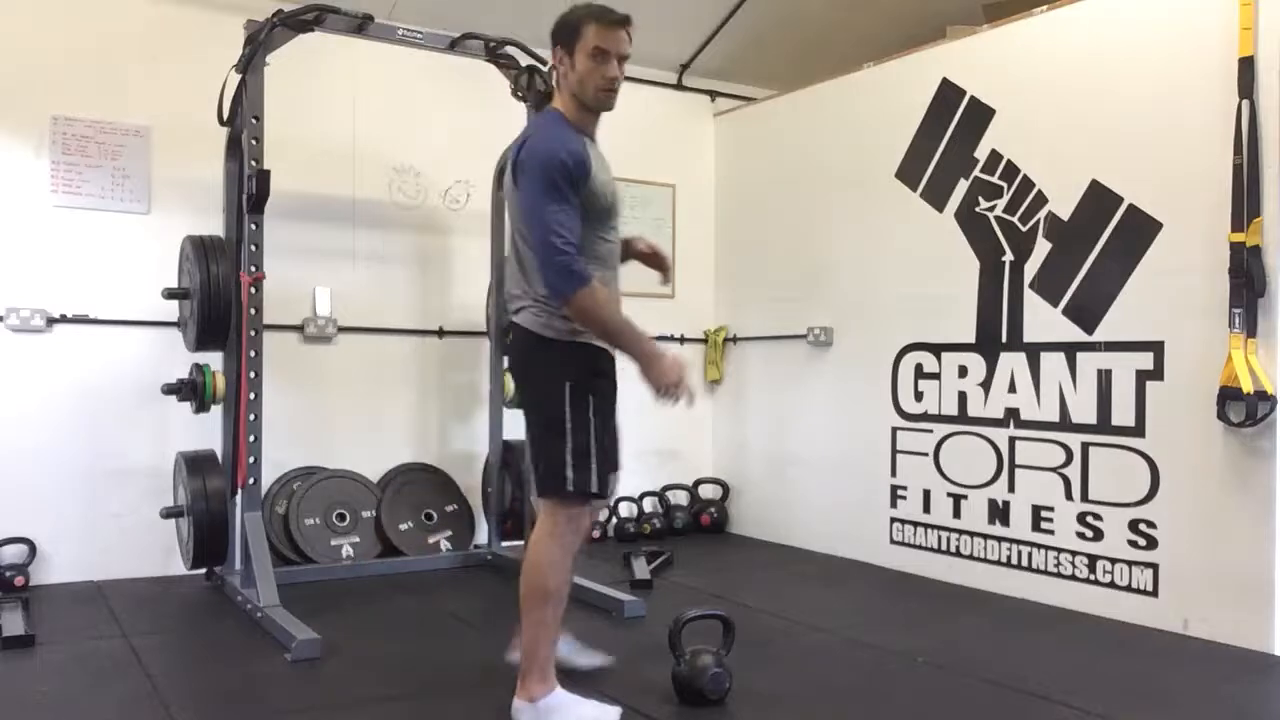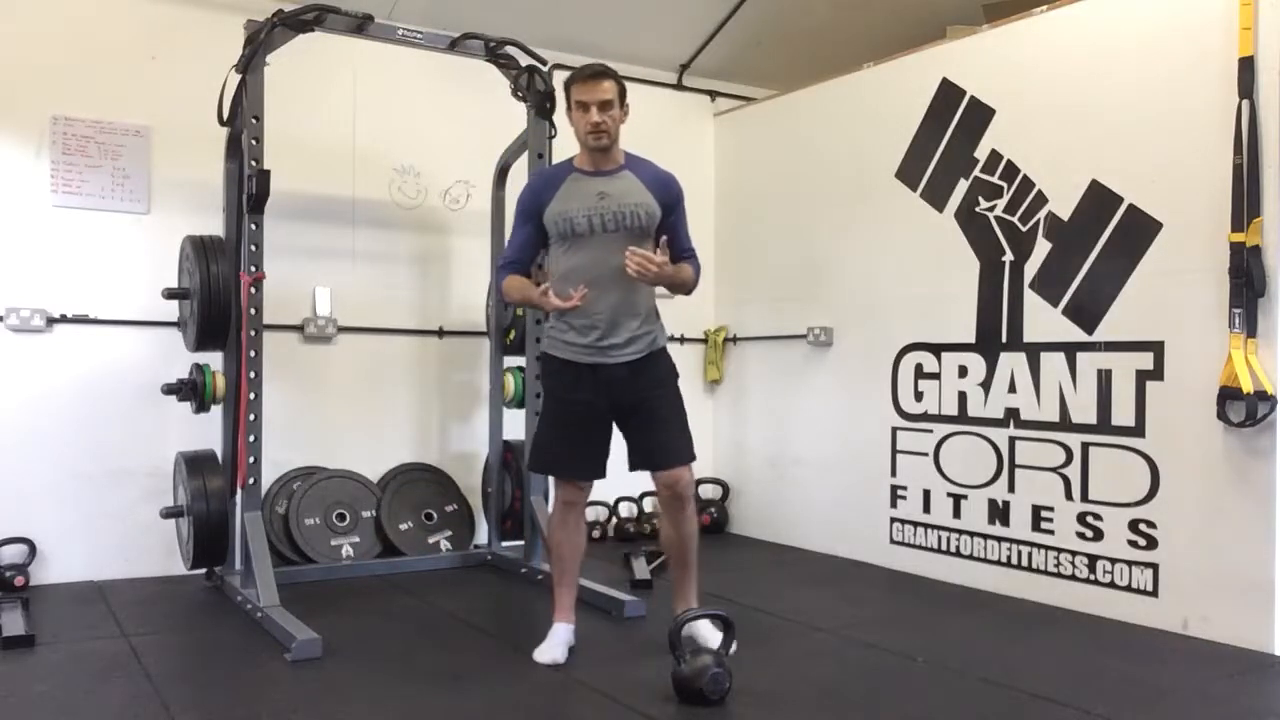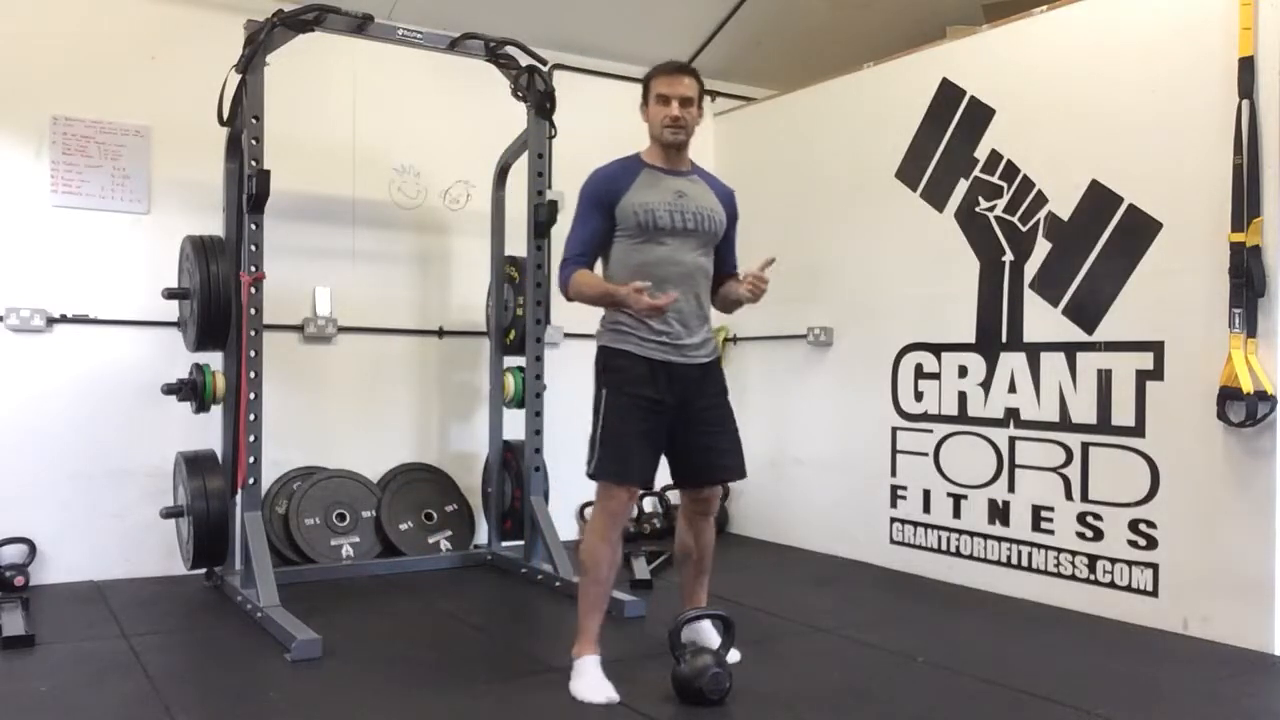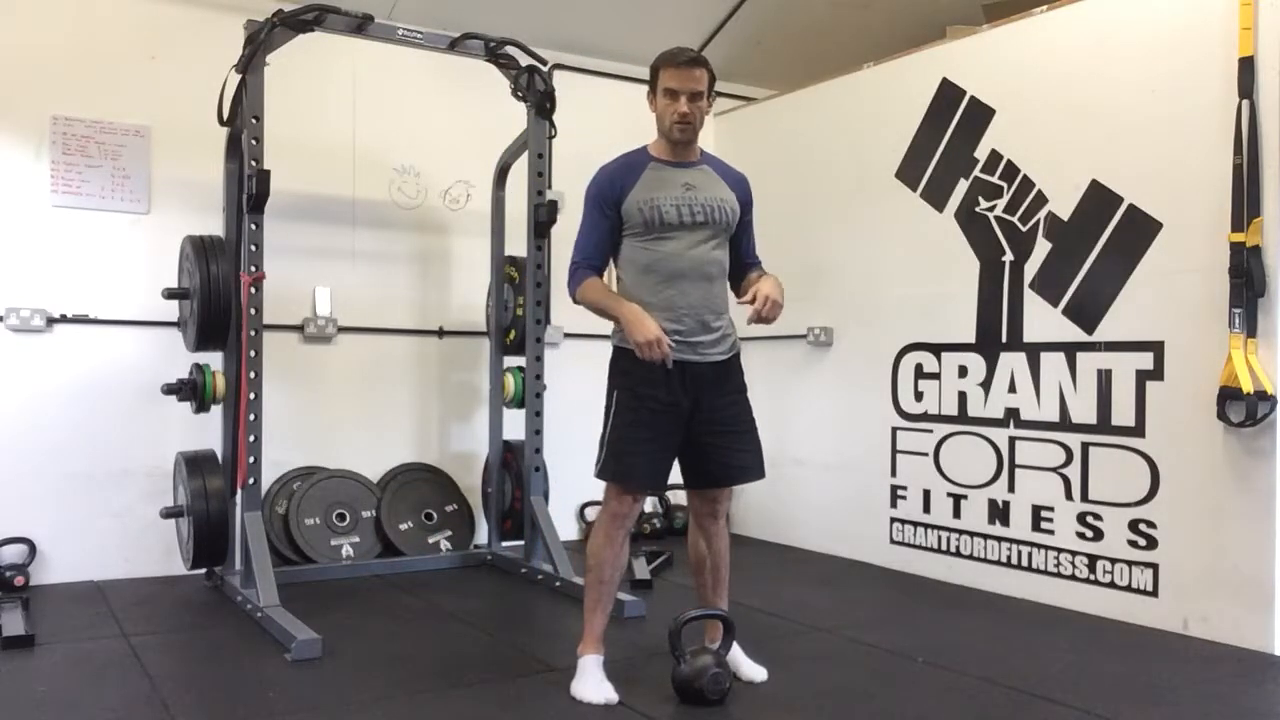
dt=1s
person 1, frame 1
left shoulder: (572, 146)
right shoulder: (550, 144)
right elbow: (560, 274)
left wrist: (632, 250)
right wrist: (648, 354)
left hip: (572, 350)
right hip: (561, 350)
left knee: (580, 502)
right knee: (567, 510)
left ankle: (536, 635)
person 1, frame 2
left shoulder: (659, 185)
right shoulder: (542, 190)
left elbow: (690, 273)
right elbow: (509, 275)
left wrist: (665, 271)
right wrist: (540, 297)
left hip: (643, 359)
right hip: (571, 364)
left knee: (677, 486)
right knee: (570, 495)
left ankle: (689, 613)
right ankle: (563, 622)
person 1, frame 3
left shoulder: (719, 197)
right shoulder: (610, 183)
right elbow: (572, 277)
left wrist: (745, 291)
right wrist: (620, 297)
left hip: (699, 364)
right hip: (630, 362)
left knee: (704, 499)
right knee: (615, 502)
left ankle: (695, 621)
right ankle: (586, 653)
person 1, frame 4
left shoulder: (733, 185)
right shoulder: (617, 180)
left elbow: (740, 270)
right elbow: (582, 276)
left wrist: (766, 281)
right wrist: (629, 313)
left hip: (719, 366)
right hip: (645, 367)
left knee: (712, 506)
right knee: (622, 504)
left ankle: (716, 640)
right ankle: (590, 654)
